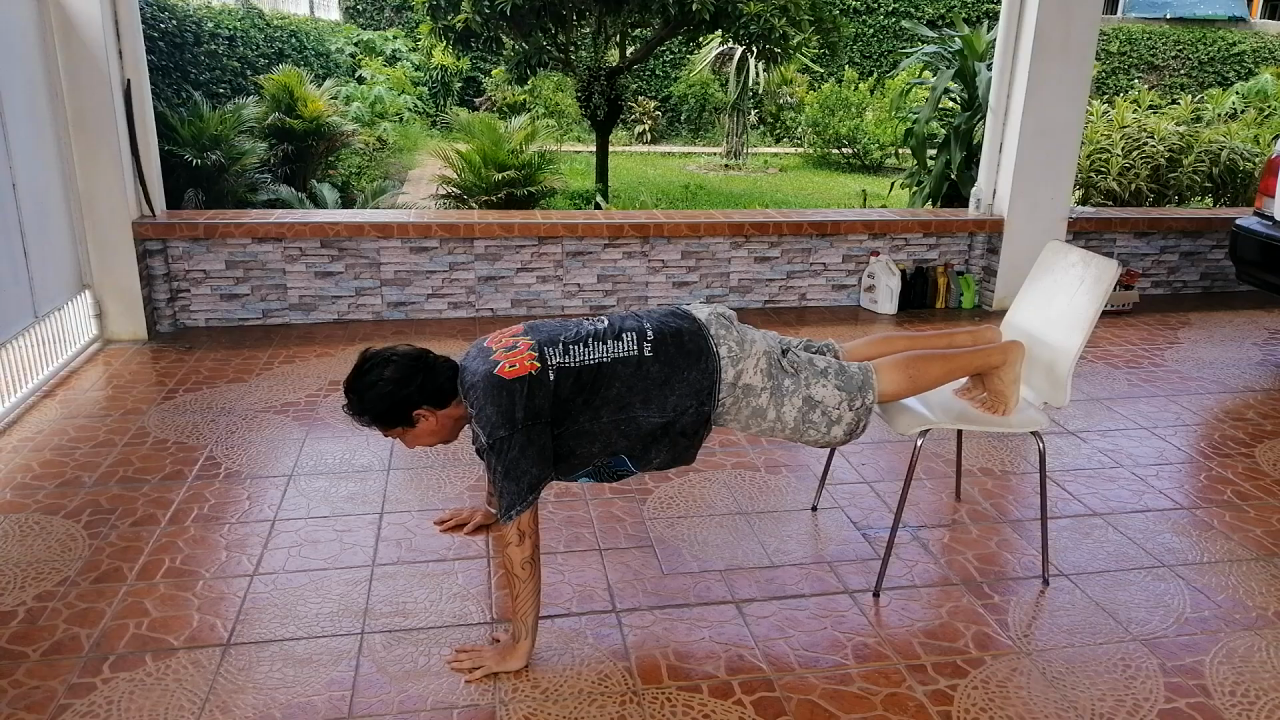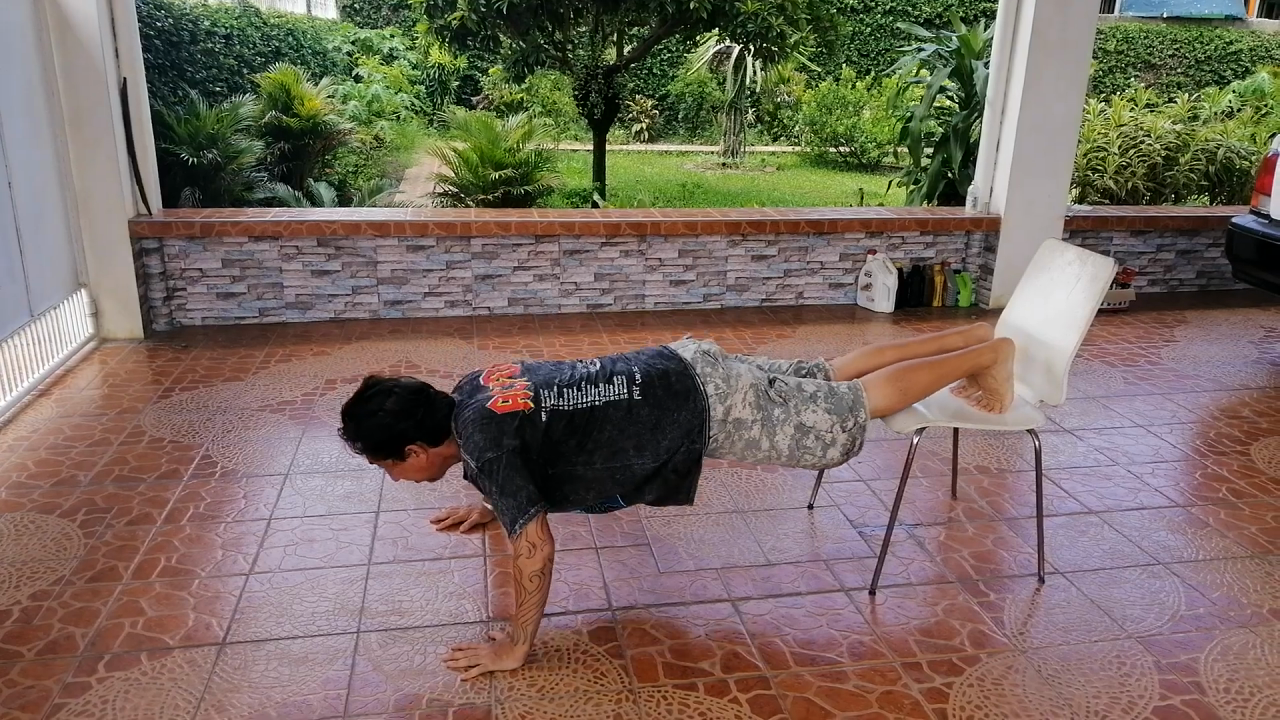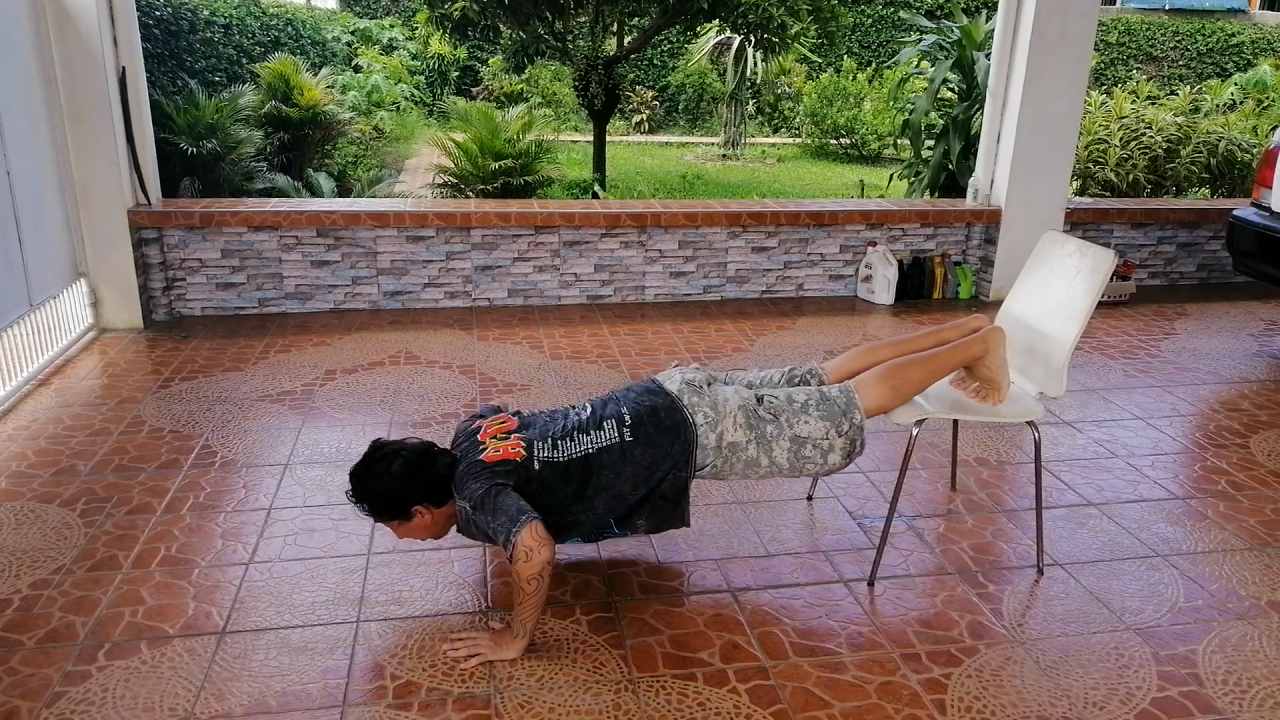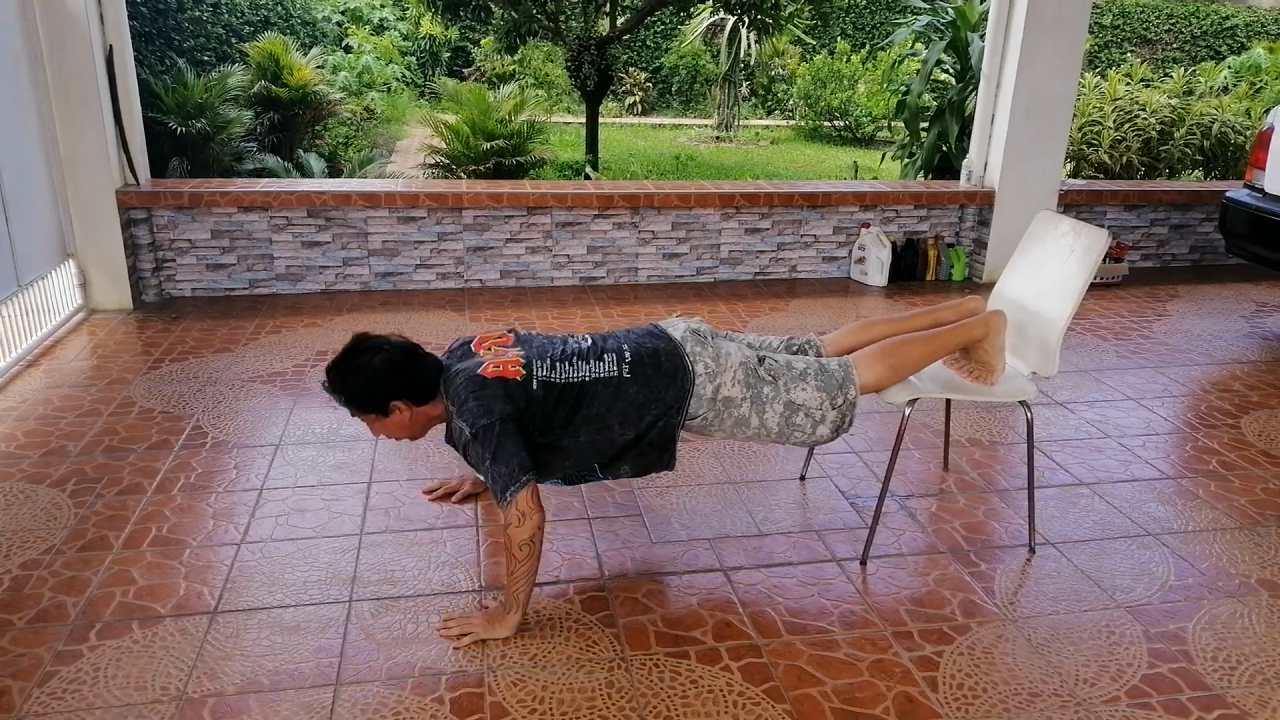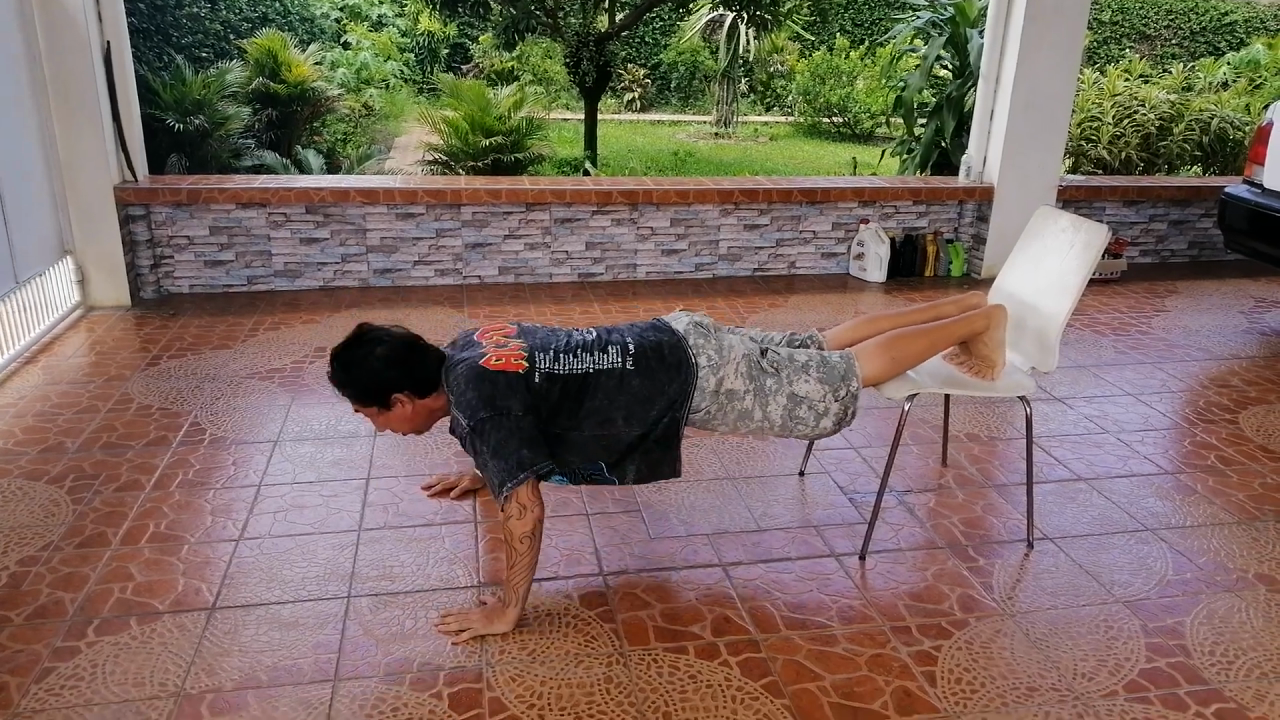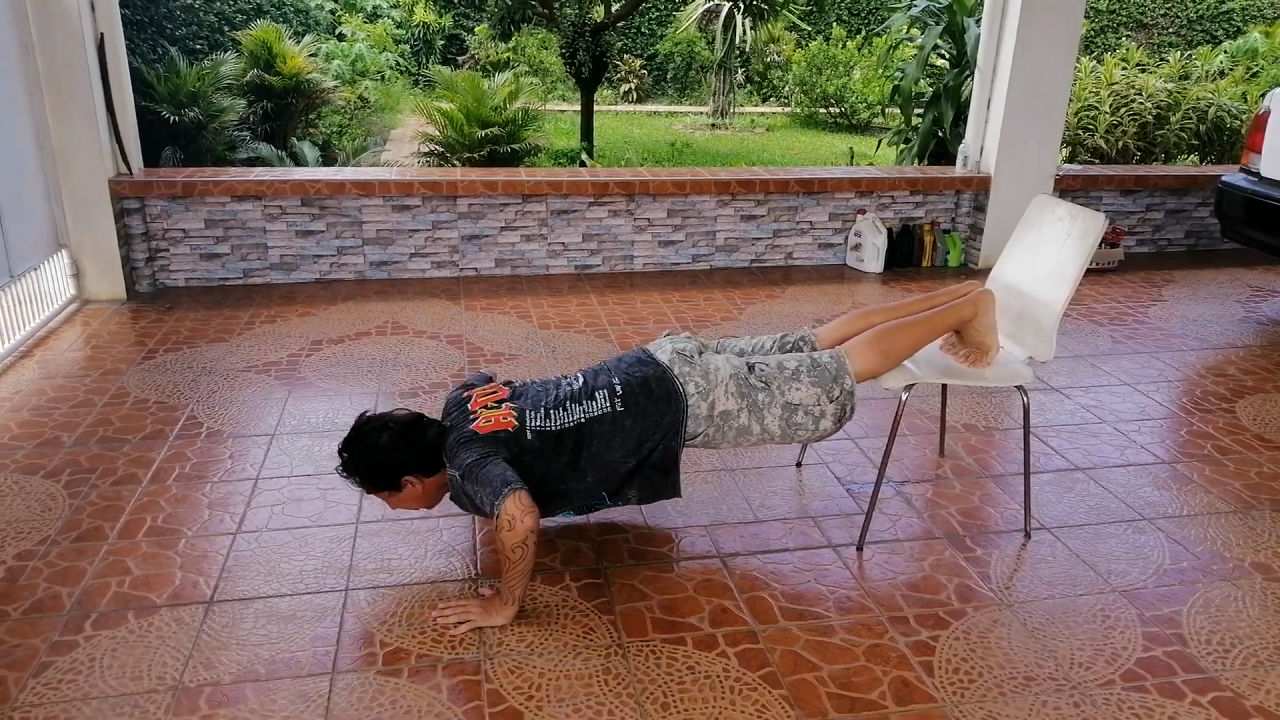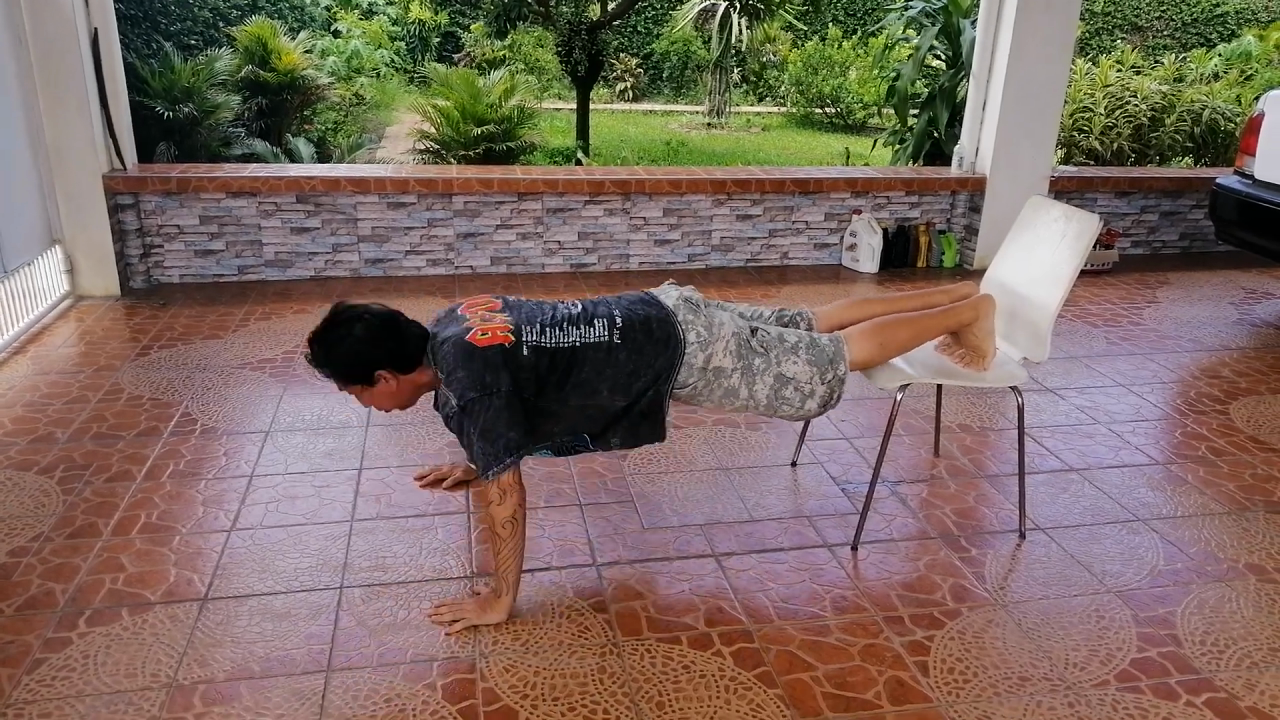
dt=0.4s
person 1, frame 1
left shoulder: (494, 402)
right shoulder: (476, 362)
left elbow: (522, 535)
left wrist: (517, 645)
right wrist: (490, 503)
left hip: (712, 371)
right hip: (700, 334)
left knee: (863, 391)
right knee: (842, 362)
left ankle: (996, 357)
right ankle: (977, 336)
person 1, frame 2
left shoulder: (481, 444)
right shoulder: (469, 394)
left elbow: (535, 546)
left wrist: (515, 644)
right wrist: (489, 500)
left hip: (703, 409)
right hip: (685, 369)
left knee: (857, 405)
right knee: (833, 376)
left ankle: (989, 356)
right ankle: (969, 334)
person 1, frame 3
left shoulder: (477, 491)
right shoulder: (468, 439)
left elbow: (536, 549)
left wrist: (515, 634)
left hip: (692, 432)
right hip: (676, 395)
left knee: (850, 412)
right knee: (825, 382)
left ankle: (980, 343)
right ankle: (963, 326)
person 1, frame 4
left shoulder: (472, 401)
right shoulder: (460, 358)
left elbow: (527, 515)
left wrist: (510, 612)
right wrist: (482, 474)
left hip: (693, 383)
right hip: (677, 350)
left knee: (844, 386)
right knee: (824, 350)
left ankle: (981, 328)
right ankle: (961, 309)
person 1, frame 5
left shoulder: (475, 404)
right shoulder: (463, 351)
left elbow: (525, 507)
left wrist: (507, 608)
right wrist: (482, 467)
left hip: (691, 379)
right hip: (676, 342)
left knee: (849, 374)
right knee: (824, 348)
left ankle: (981, 320)
right ankle: (963, 303)
person 1, frame 6
left shoulder: (469, 461)
right shoulder: (458, 408)
left elbow: (519, 517)
left wrist: (504, 602)
left hip: (682, 400)
right hip: (666, 364)
left knee: (838, 379)
right knee: (814, 349)
left ankle: (970, 307)
right ankle: (955, 293)
person 1, frame 7
left shoulder: (460, 375)
right shoulder: (448, 328)
left elbow: (506, 497)
left wrist: (501, 599)
right wrist: (475, 460)
left hip: (682, 349)
right hip: (669, 316)
left knee: (839, 356)
right knee: (816, 326)
left ankle: (969, 312)
right ankle: (953, 293)
